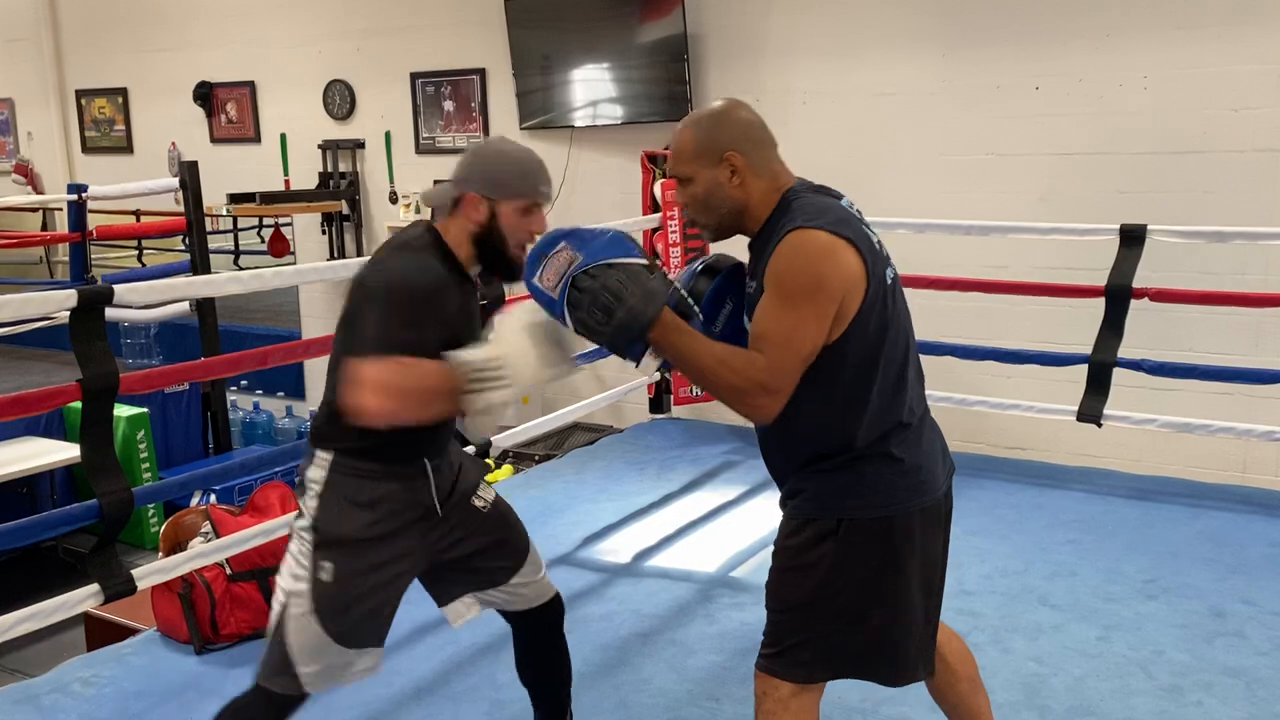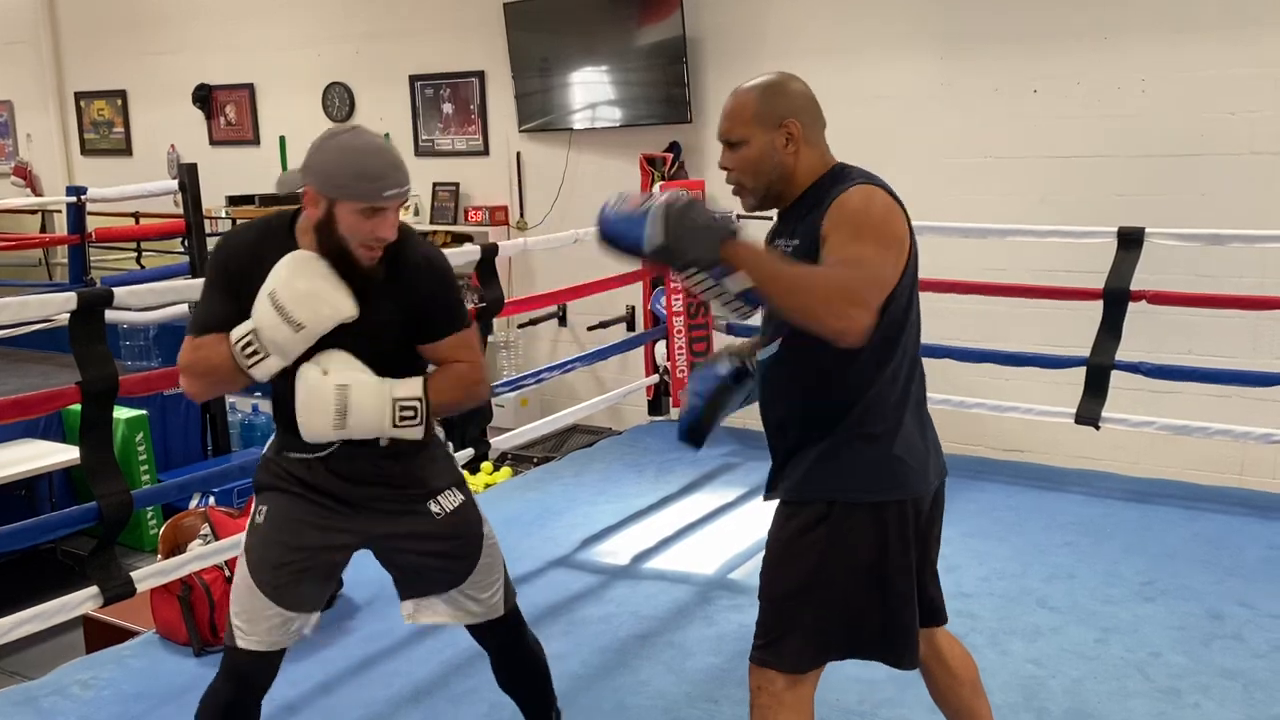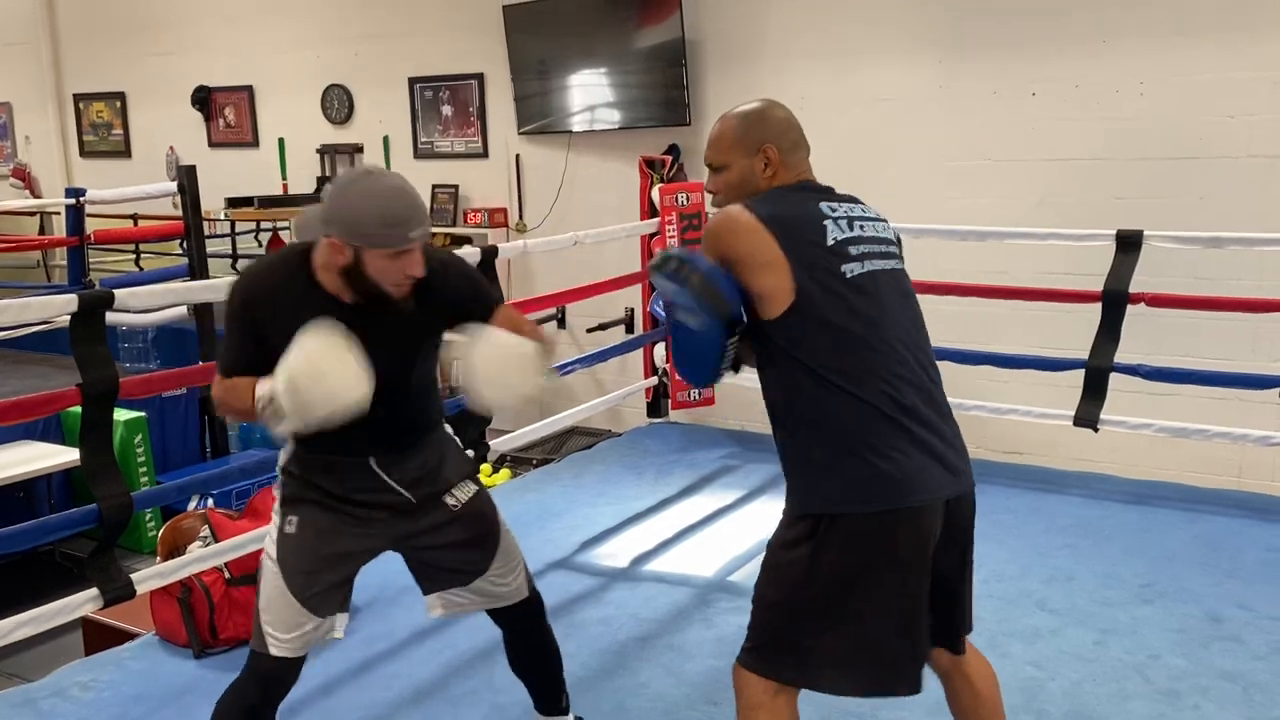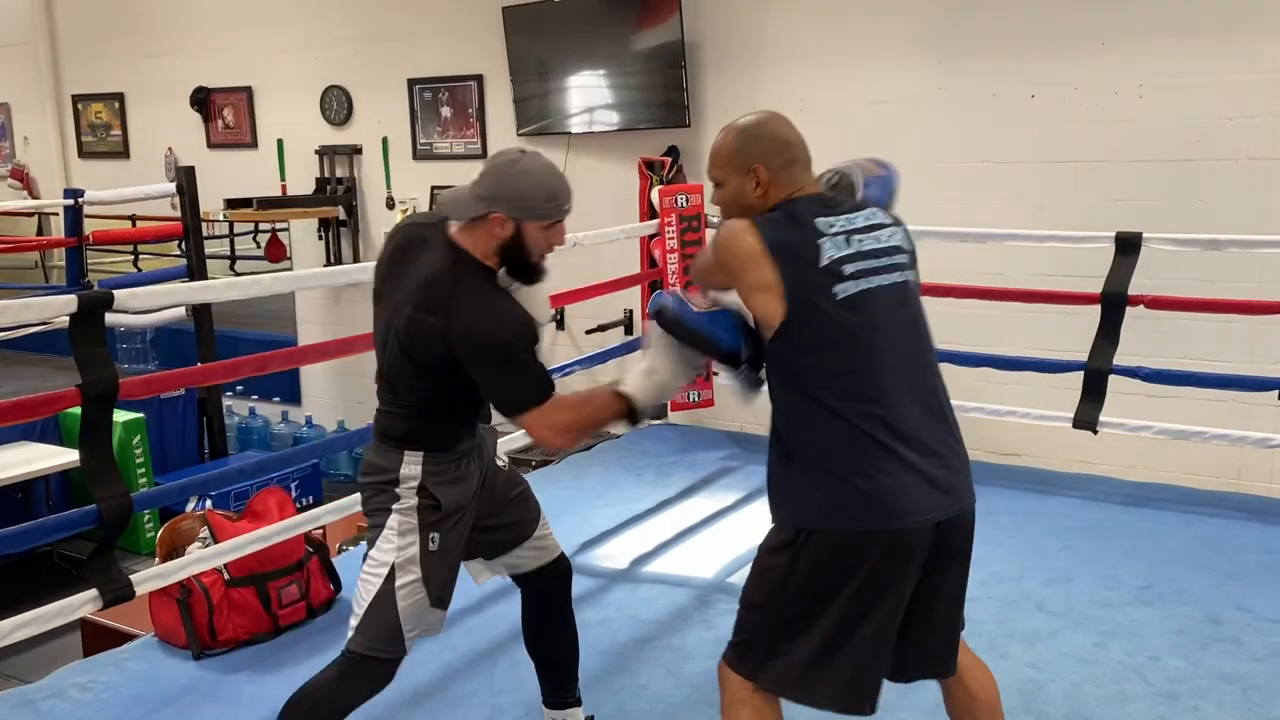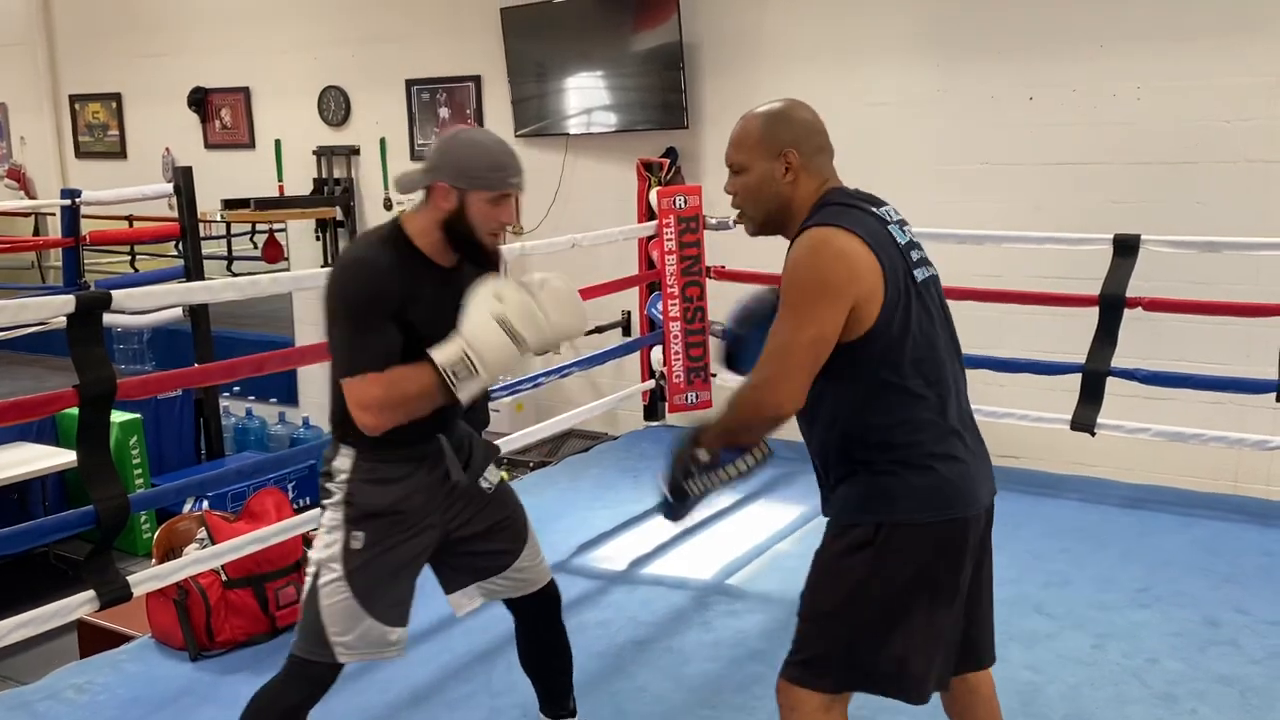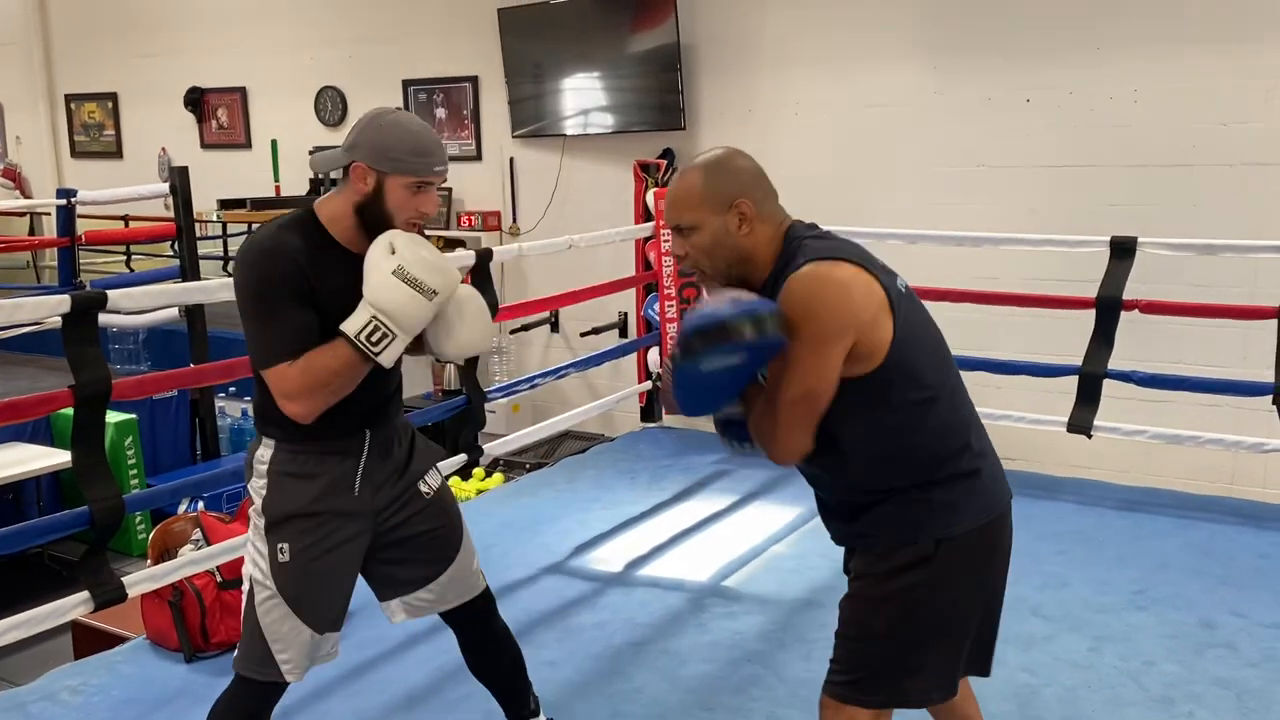
dt=0.3s
person 1, frame 1
left shoulder: (809, 245)
right shoulder: (810, 210)
left elbow: (763, 393)
right elbow: (787, 341)
left wrist: (654, 323)
right wrist: (690, 317)
left hip: (857, 495)
right hip: (905, 473)
right knee: (920, 627)
person 1, frame 2
left shoulder: (861, 206)
right shoulder: (802, 214)
left elbow: (843, 321)
right elbow: (794, 333)
left wrist: (732, 249)
right wrist: (739, 361)
left hip: (850, 481)
right hip: (898, 469)
right knee: (918, 628)
person 1, frame 3
left shoulder: (740, 227)
right shoulder: (867, 221)
left elbow: (675, 271)
right wrist: (730, 327)
left hip: (852, 497)
right hip: (941, 476)
right knee: (947, 643)
person 1, frame 4
left shoulder: (746, 246)
right shoulder: (882, 227)
left elbow: (702, 272)
left hip: (845, 510)
right hip: (943, 489)
right knee: (943, 648)
person 1, frame 5
left shoulder: (824, 249)
right shoulder: (874, 220)
left elbow: (776, 396)
left wrist: (707, 442)
right wrist: (782, 326)
left hip: (898, 504)
right hip: (956, 485)
right knee: (956, 656)
person 1, frame 6
left shoulder: (818, 284)
right shoulder: (755, 276)
left elbow: (783, 439)
left wrist: (740, 411)
left hip: (936, 519)
right hip: (929, 507)
right knee: (925, 660)
person 2, frame 1
left shoulder: (447, 258)
right shoulder: (411, 274)
right elbow: (374, 398)
left wrist: (542, 331)
right wrist: (496, 366)
left hip: (439, 474)
right hip: (359, 492)
left knee: (541, 609)
person 2, frame 2
left shoulder: (416, 262)
right shoulder: (245, 253)
left elbow: (471, 376)
right elbow: (195, 378)
left wrist: (383, 400)
right wrist: (270, 334)
left hip: (412, 471)
right hip: (306, 479)
left knee: (500, 623)
right knee: (246, 668)
person 2, frame 3
left shoulder: (437, 273)
right shoulder: (263, 289)
left elbow: (516, 329)
right elbow: (226, 395)
right wrist: (280, 397)
left hip: (427, 470)
right hip: (325, 484)
left knee: (521, 607)
right knee: (269, 671)
person 2, frame 4
left shoulder: (417, 231)
right shoulder: (480, 316)
right elbow: (553, 427)
right wrist: (644, 387)
left hip: (458, 458)
right hip: (421, 479)
left knee: (548, 574)
right knee: (372, 663)
person 2, frame 5
left shoulder: (468, 252)
right shoulder: (369, 270)
left elbow: (488, 334)
right elbow: (372, 408)
left wrist: (529, 325)
right wrist: (470, 354)
left hip: (455, 459)
right hip: (378, 482)
left knee: (538, 597)
right knee: (313, 667)
person 2, frame 6
left shoulder: (395, 241)
right shoulder: (275, 255)
right elbow: (299, 398)
left wrist: (446, 324)
right wrist: (381, 320)
left hip: (393, 453)
right hip: (304, 480)
left knee: (474, 608)
